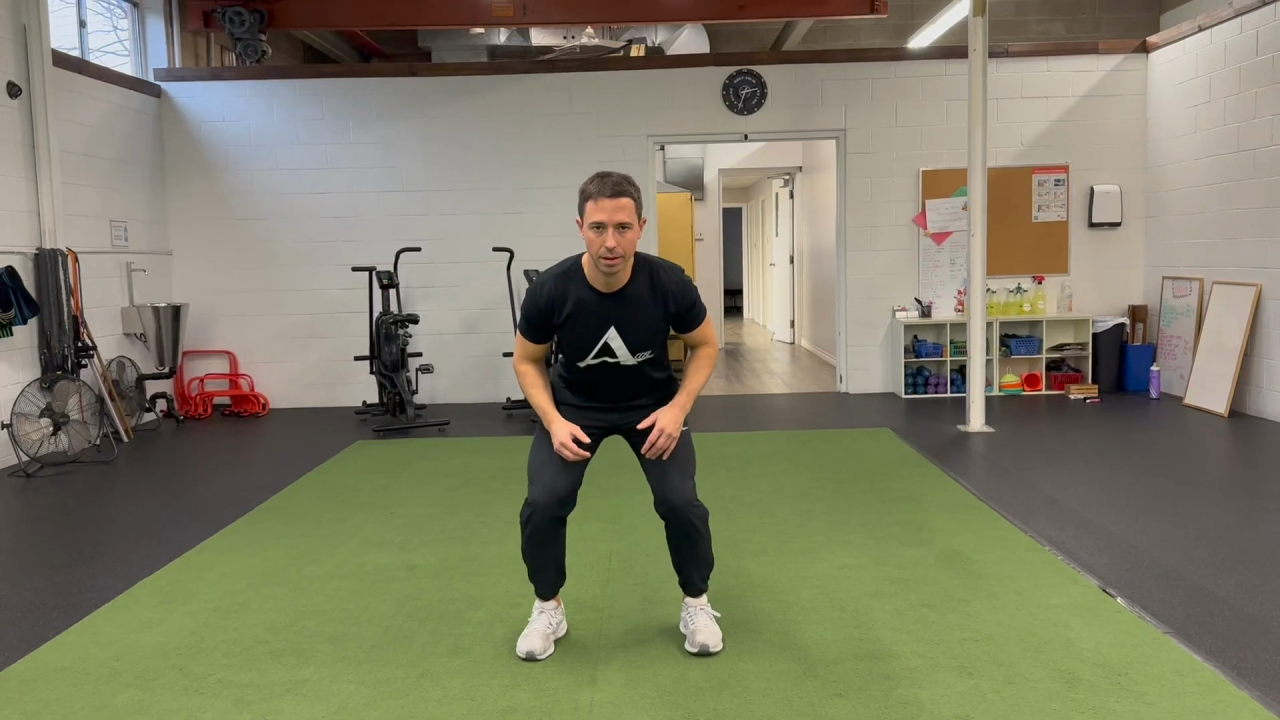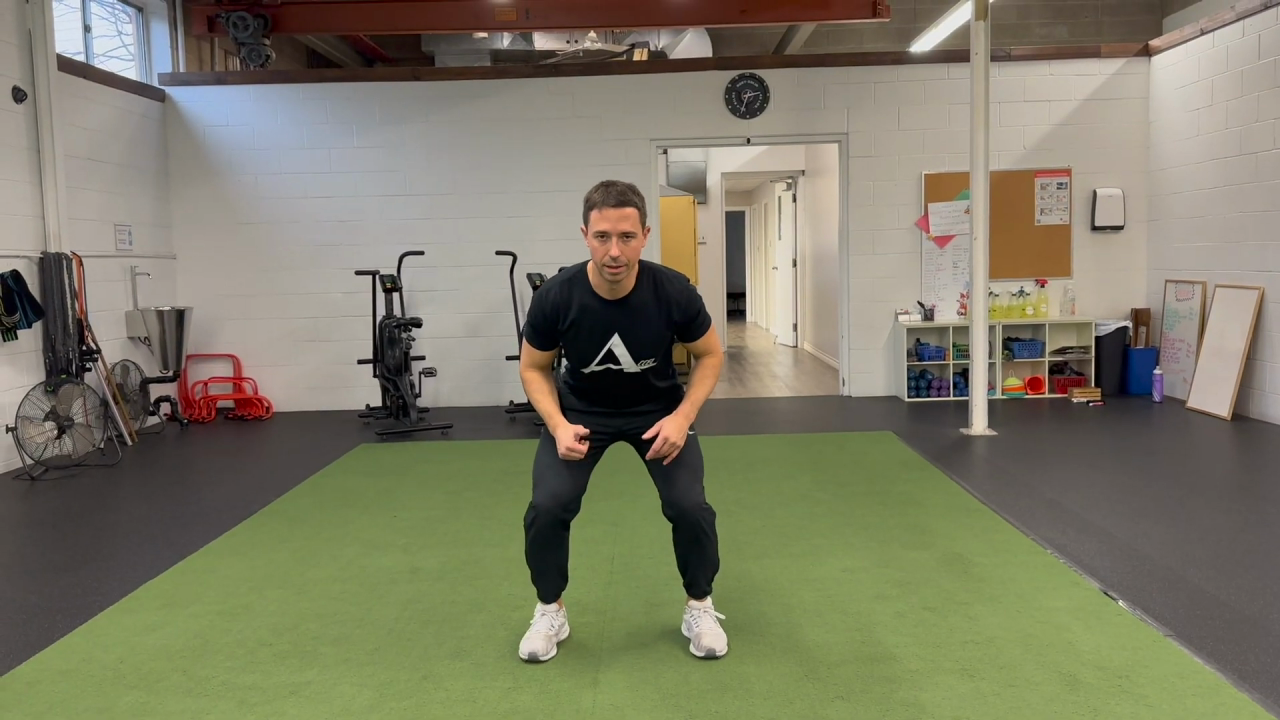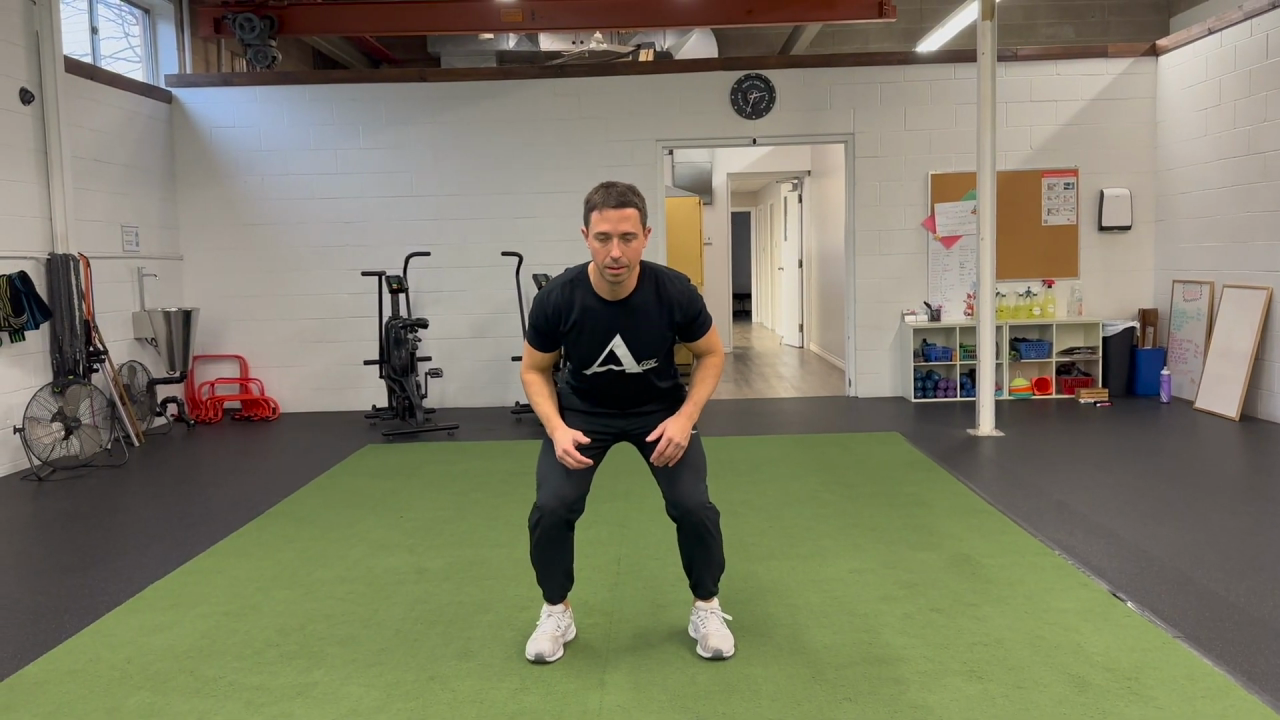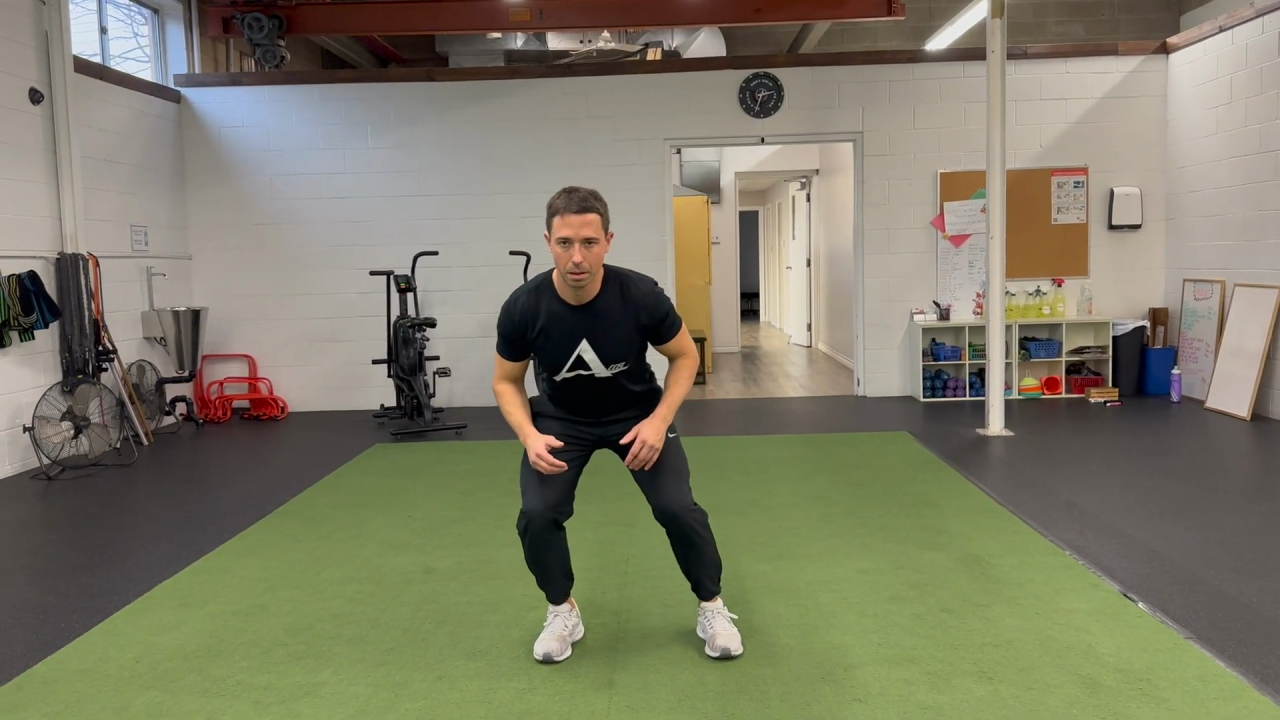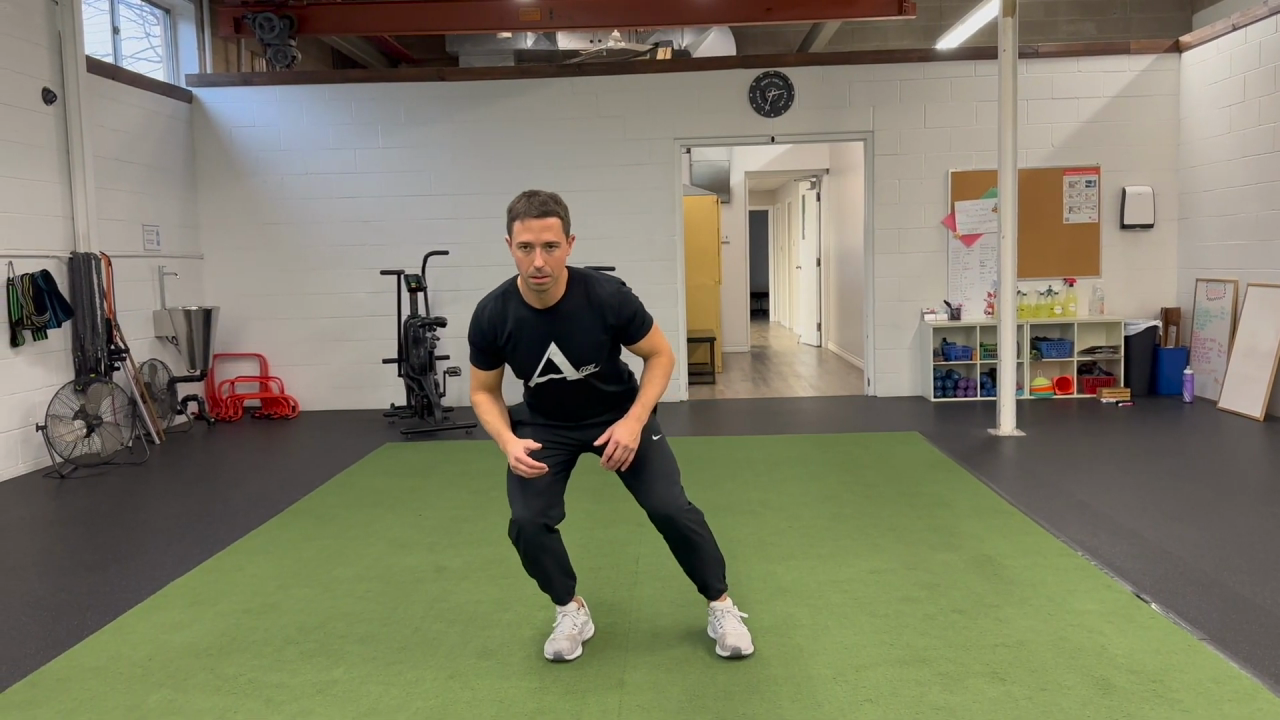
dt=0.7s
person 1, frame 1
left shoulder: (669, 284)
right shoulder: (550, 291)
left elbow: (705, 345)
right elbow: (527, 361)
left wrist: (678, 408)
right wrist: (554, 422)
left hip: (653, 403)
right hip: (575, 404)
left knee: (680, 502)
right knee: (543, 503)
left ankle: (696, 604)
right ankle: (548, 607)
person 1, frame 2
left shoulder: (674, 292)
right shoulder: (555, 297)
left elbow: (710, 355)
right elbow: (533, 368)
left wrist: (682, 417)
right wrist: (558, 425)
left hip: (658, 409)
right hip: (580, 409)
left knee: (690, 507)
right knee: (547, 507)
left ankle: (699, 607)
right ankle: (550, 611)
person 1, frame 3
left shoulder: (675, 292)
right shoulder: (556, 299)
left elbow: (711, 354)
right elbow: (534, 370)
left wrist: (685, 417)
right wrist: (557, 428)
left hip: (659, 408)
right hip: (582, 410)
left knee: (694, 506)
right knee: (551, 508)
left ankle: (706, 607)
right ankle: (556, 611)
person 1, frame 4
left shoulder: (640, 295)
right shoulder: (522, 308)
left elbow: (686, 356)
right elbow: (507, 381)
left wrist: (660, 420)
right wrist: (530, 435)
left hip: (637, 413)
right hip: (562, 417)
left knee: (677, 508)
right knee: (537, 514)
left ankle: (711, 607)
right ankle: (563, 611)
person 1, frame 5
left shoulder: (606, 296)
right shoulder: (491, 316)
left elbow: (660, 355)
right elbow: (484, 391)
left wrist: (634, 421)
right wrist: (508, 441)
left hip: (618, 415)
right hip: (544, 424)
left knee: (670, 508)
right knee: (528, 522)
left ankle: (721, 605)
right ankle: (571, 610)
